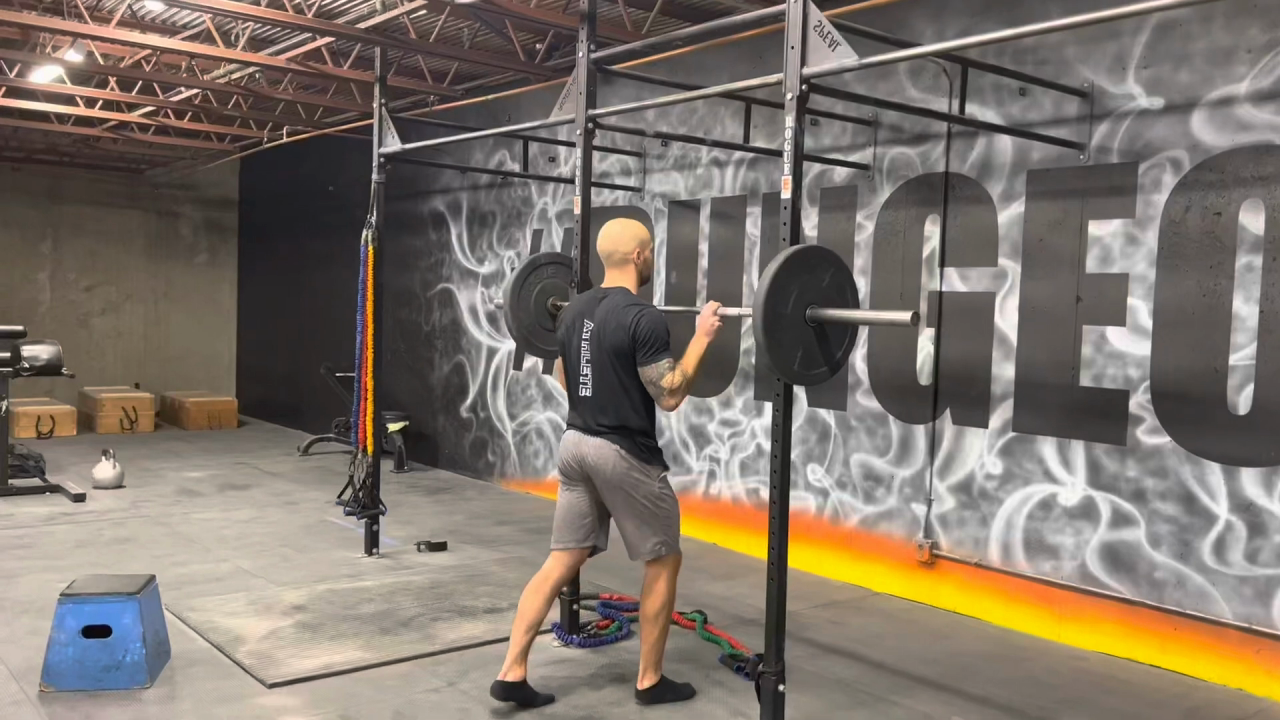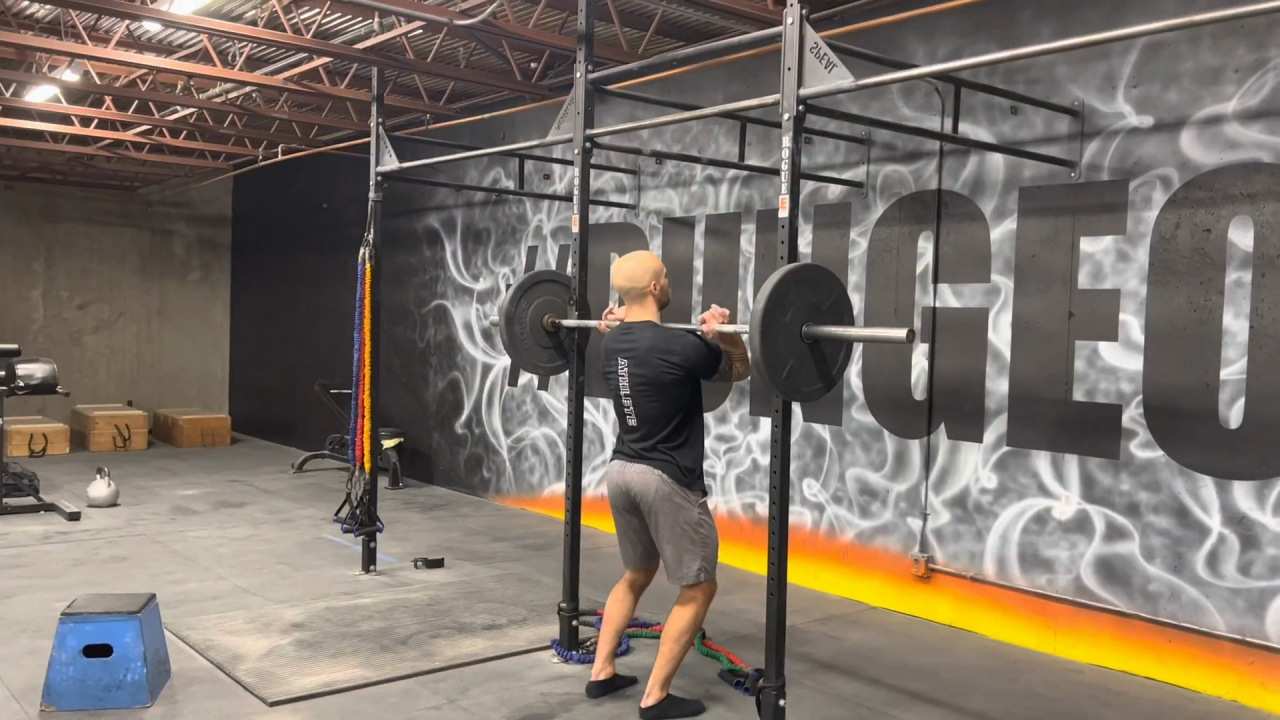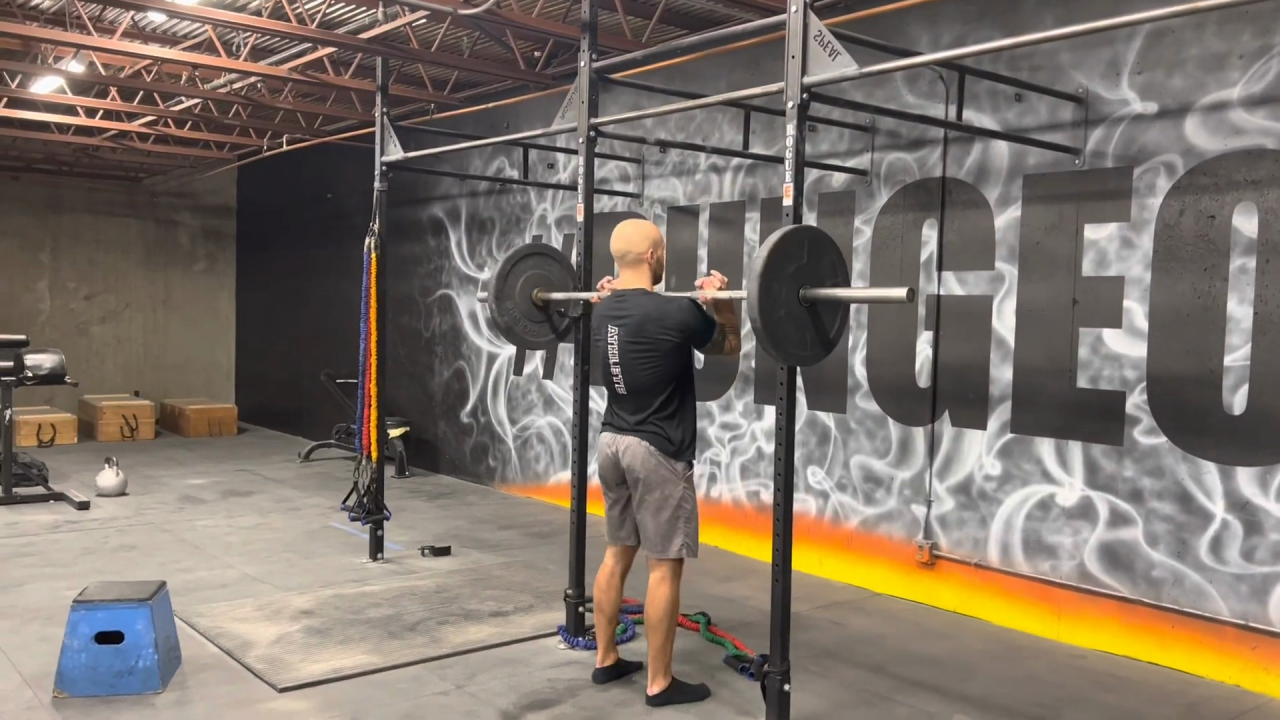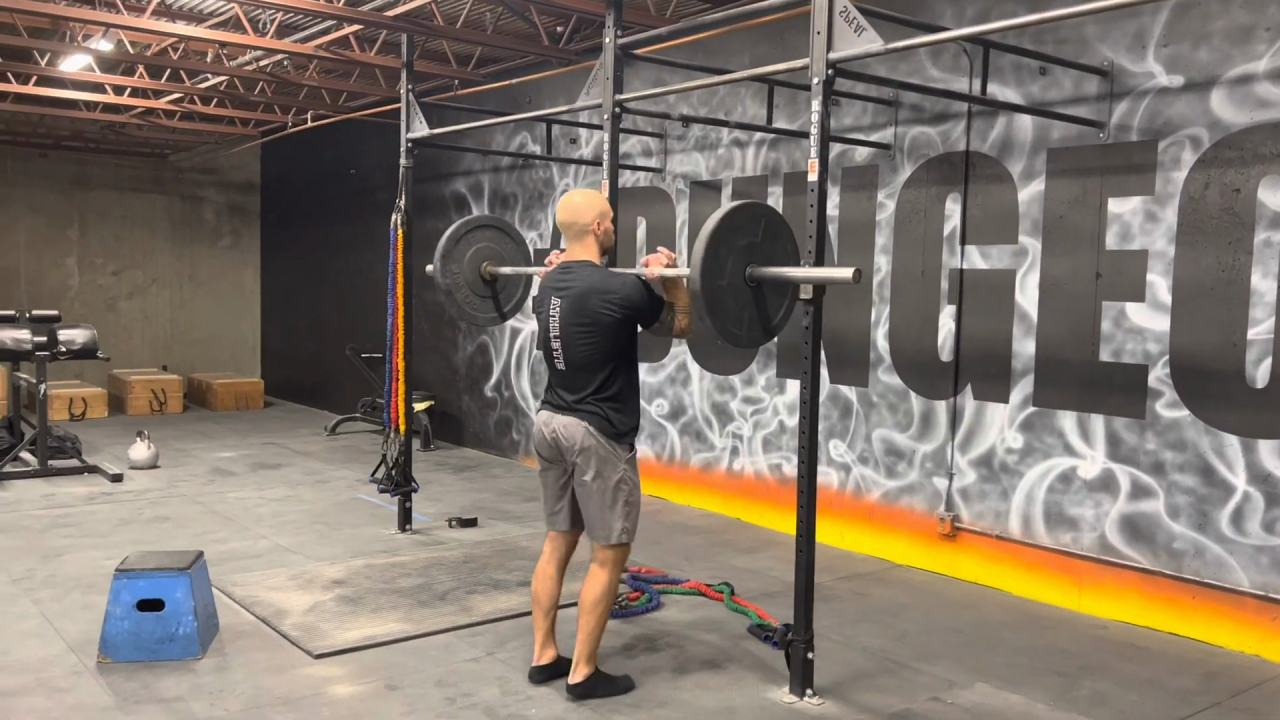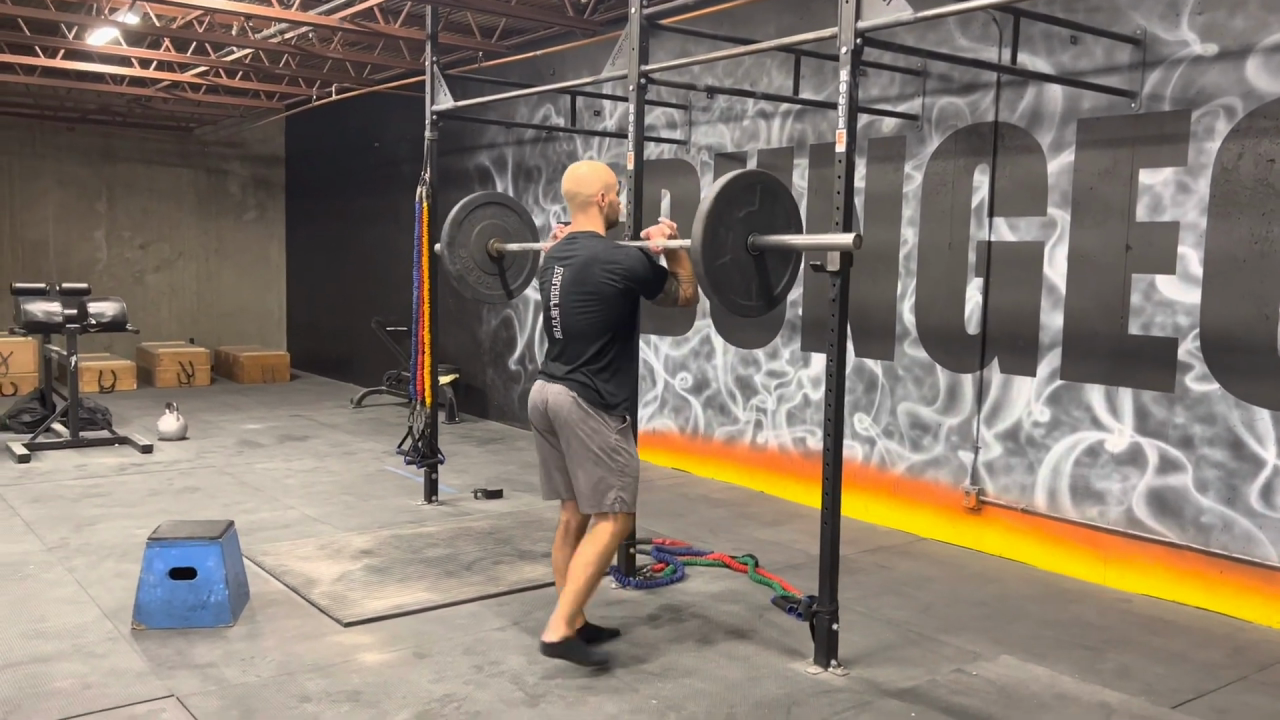
dt=1s
person 1, frame 1
left shoulder: (574, 309)
right shoulder: (643, 318)
right elbow: (670, 396)
right wrist: (703, 337)
left hip: (575, 445)
right hip: (624, 454)
left knee: (561, 562)
right knee: (663, 563)
left ankle: (512, 673)
right ankle: (650, 679)
person 1, frame 2
left shoulder: (612, 342)
right shoulder: (680, 346)
right elbow: (739, 371)
right wrist: (722, 334)
left hip: (621, 471)
right hip: (667, 481)
left knee: (635, 575)
right knee: (698, 588)
left ankle: (601, 673)
person 1, frame 3
left shoulder: (602, 311)
right shoulder: (675, 312)
right elbow: (730, 345)
right wrist: (719, 301)
left hip: (611, 442)
right hip: (656, 452)
left knee: (617, 555)
right knee: (664, 566)
left ankle: (607, 660)
right ankle: (660, 683)
person 1, frame 4
left shoulder: (548, 285)
right shoulder: (621, 289)
right elbow: (681, 325)
right wrist: (670, 277)
left hip: (549, 422)
right hip: (598, 434)
left knee: (557, 544)
right knee: (609, 553)
left ankle: (544, 656)
right ankle: (583, 672)
person 1, frame 5
left shoulder: (554, 256)
right shoulder: (622, 261)
right elbow: (685, 295)
right wrist: (671, 247)
left hip: (544, 392)
right hip: (588, 403)
left knee: (575, 514)
right knee: (613, 519)
left ankle: (575, 621)
right ankle: (561, 629)
